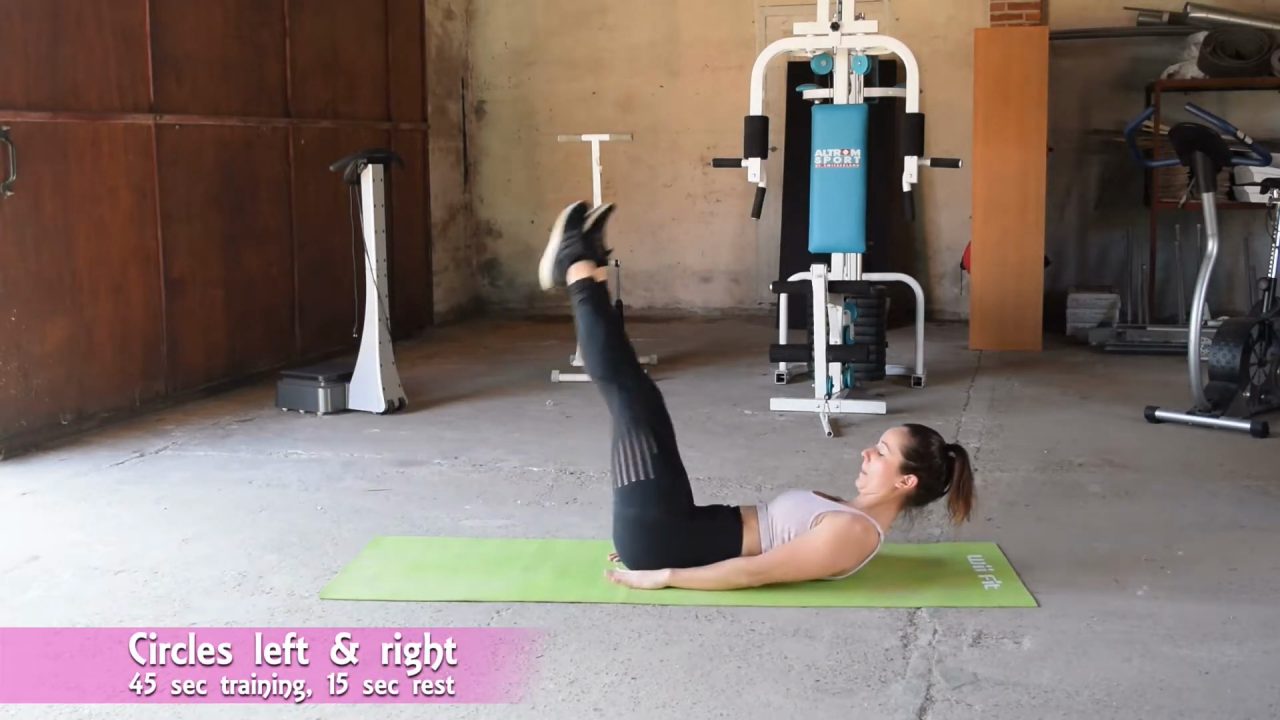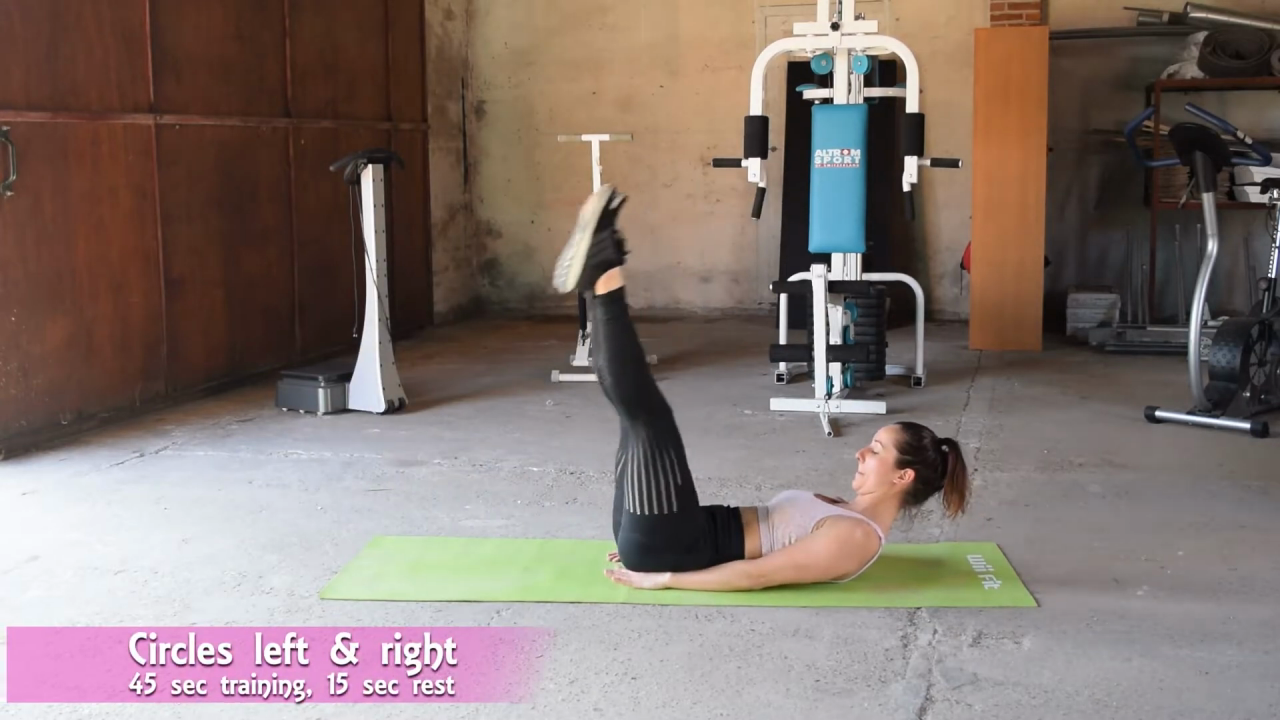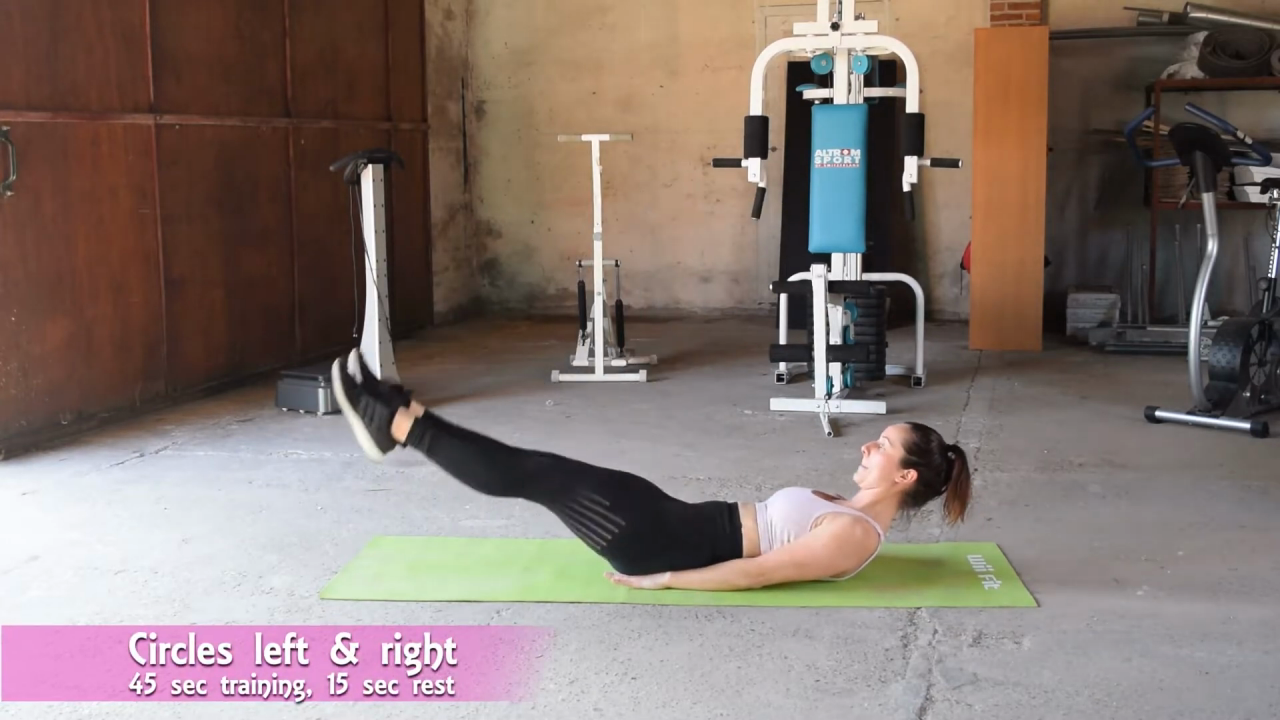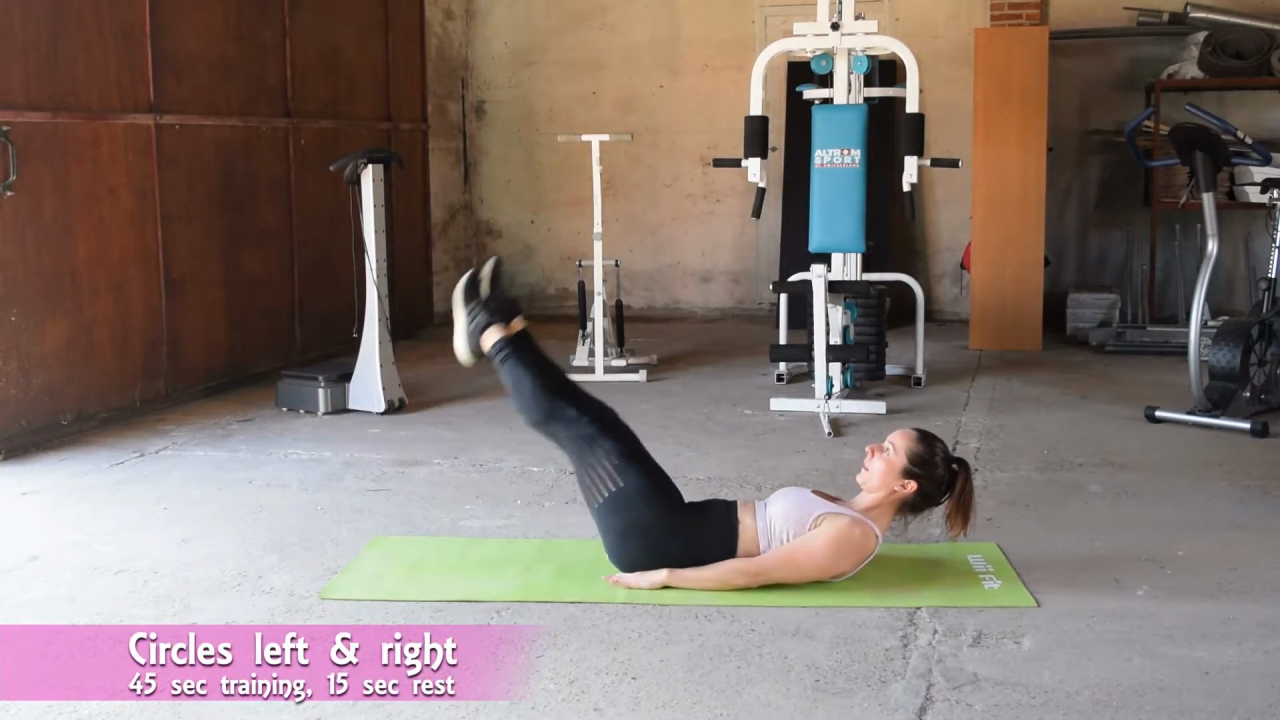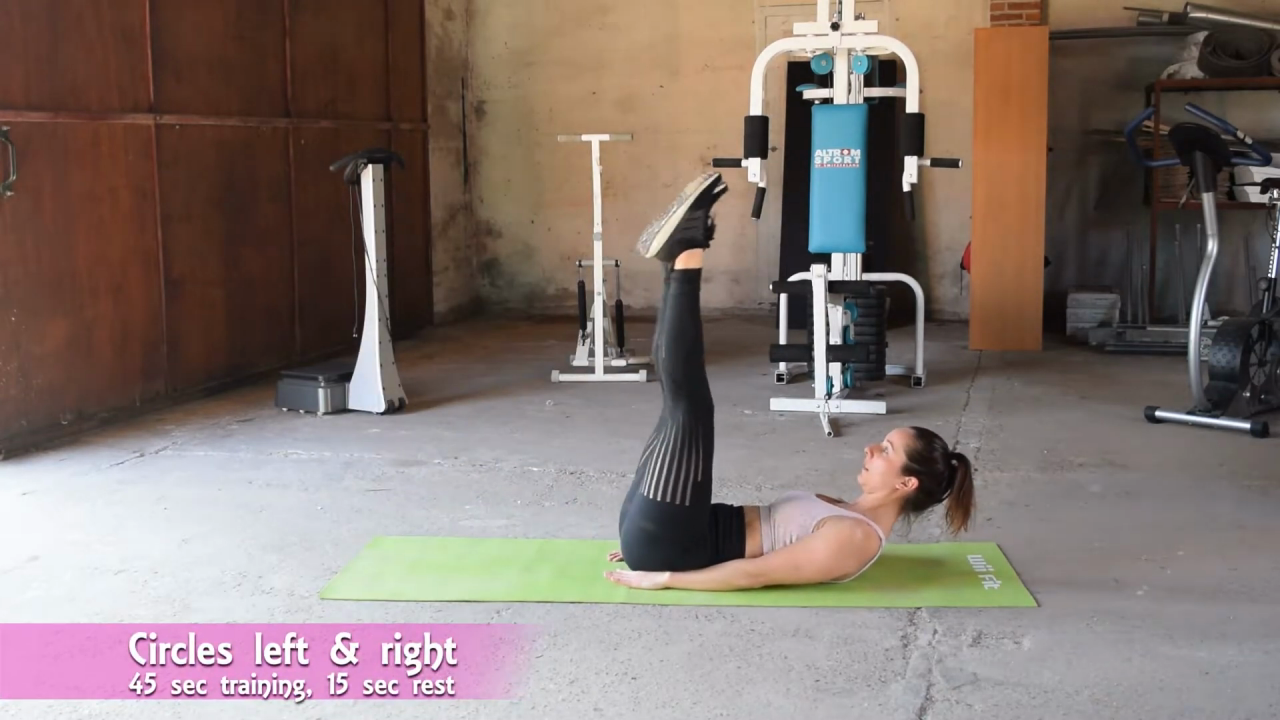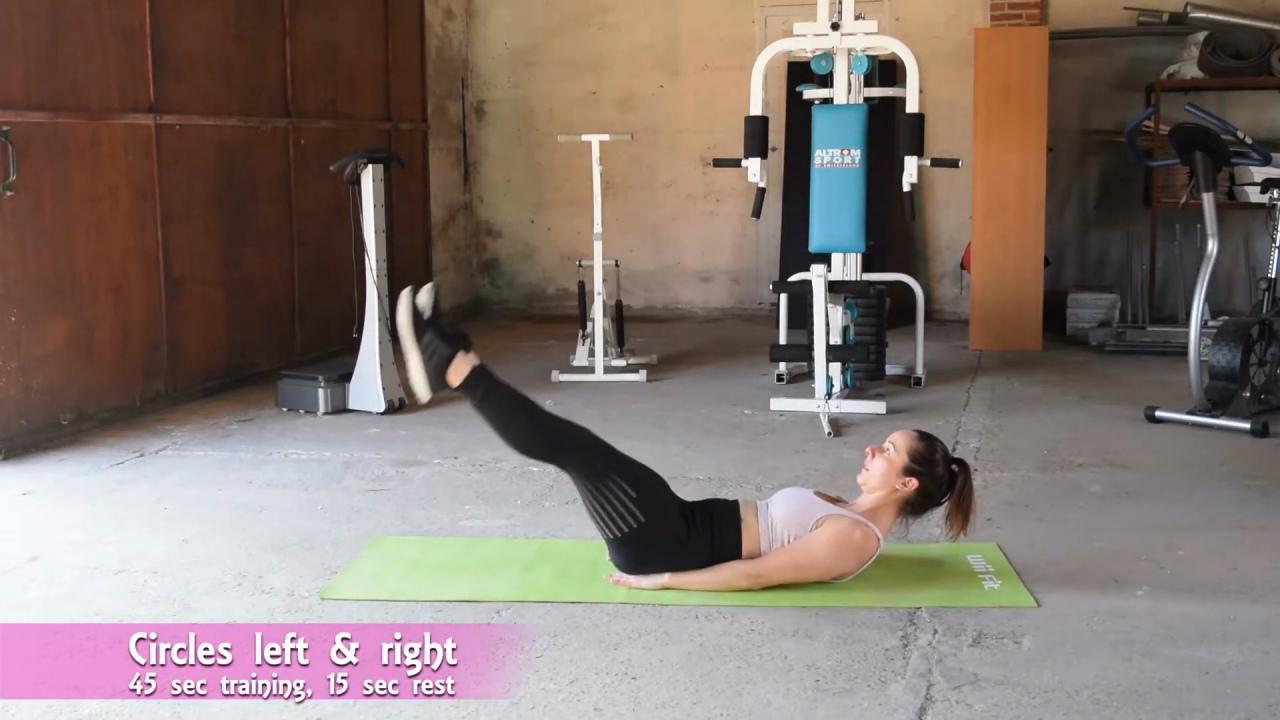
dt=0.5s
person 1, frame 1
left shoulder: (854, 534)
right shoulder: (851, 512)
left elbow: (752, 573)
left wrist: (661, 575)
left hip: (659, 544)
right hip: (683, 530)
left knee: (627, 390)
left ankle: (579, 271)
person 1, frame 2
left shoulder: (855, 538)
right shoulder: (849, 513)
left elbow: (754, 575)
left wrist: (657, 578)
left hip: (663, 549)
right hip: (689, 533)
left knee: (647, 416)
right knee: (637, 405)
left ankle: (603, 274)
person 1, frame 3
left shoulder: (854, 534)
right shoulder: (850, 505)
left elbow: (761, 571)
left wrist: (664, 577)
left hip: (670, 541)
right hip: (687, 522)
left knee: (544, 476)
right knee: (551, 468)
left ankle: (399, 426)
right ankle: (402, 418)
person 1, frame 4
left shoulder: (851, 538)
right shoulder: (854, 513)
left elbow: (754, 574)
left wrist: (661, 577)
left hip: (667, 542)
right hip: (691, 527)
left knee: (576, 428)
right knee: (599, 423)
left ankle: (490, 335)
right ankle: (504, 326)
person 1, frame 5
left shoulder: (856, 538)
right shoulder: (851, 513)
left elbow: (758, 574)
left wrist: (661, 577)
left hip: (666, 546)
left knee: (689, 400)
left ankle: (686, 255)
right ankle: (682, 258)
person 1, frame 6
left shoulder: (856, 535)
right shoulder: (848, 511)
left elbow: (758, 574)
left wrist: (662, 577)
left hip: (681, 543)
right hip: (690, 523)
left knee: (574, 449)
right knee: (577, 448)
left ankle: (452, 364)
right ankle: (453, 361)
